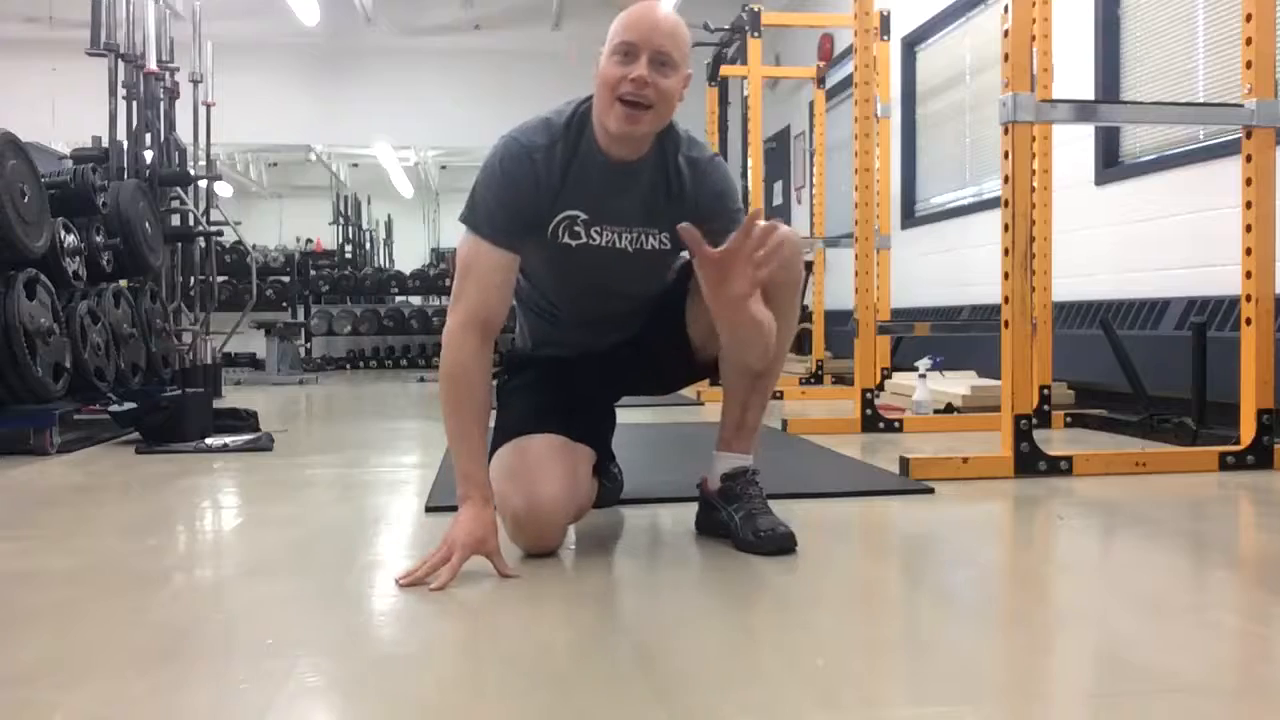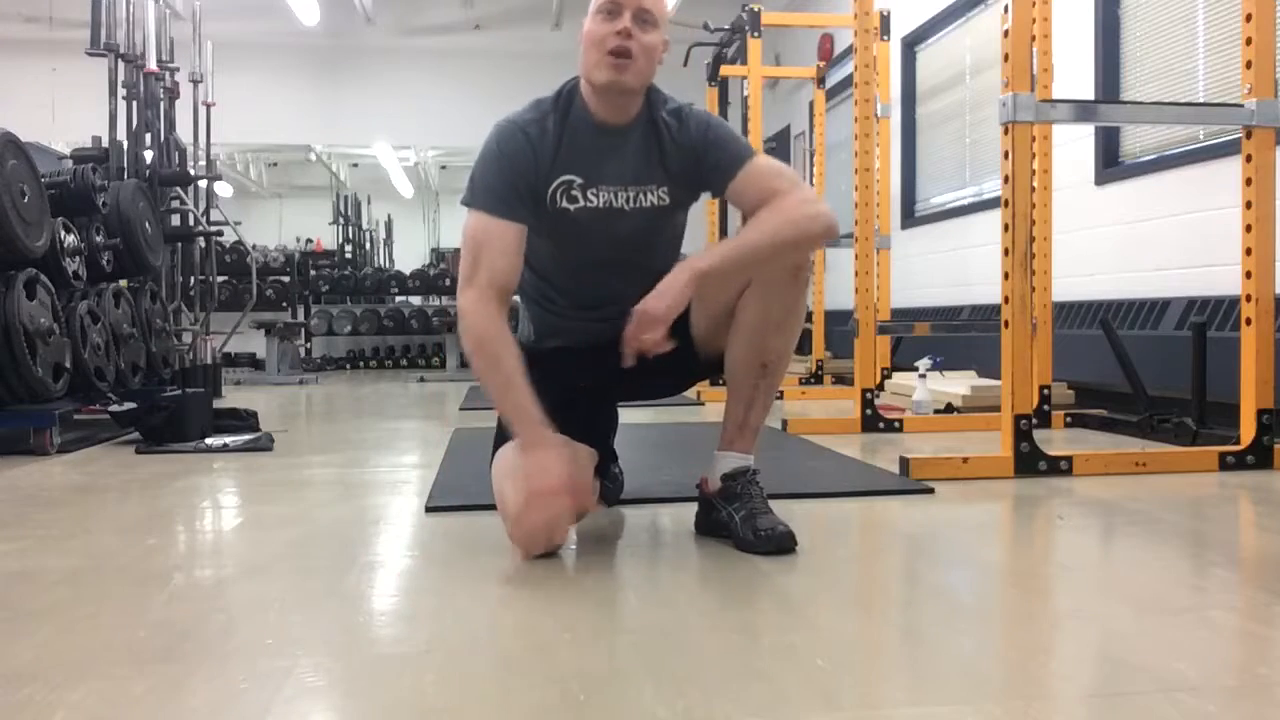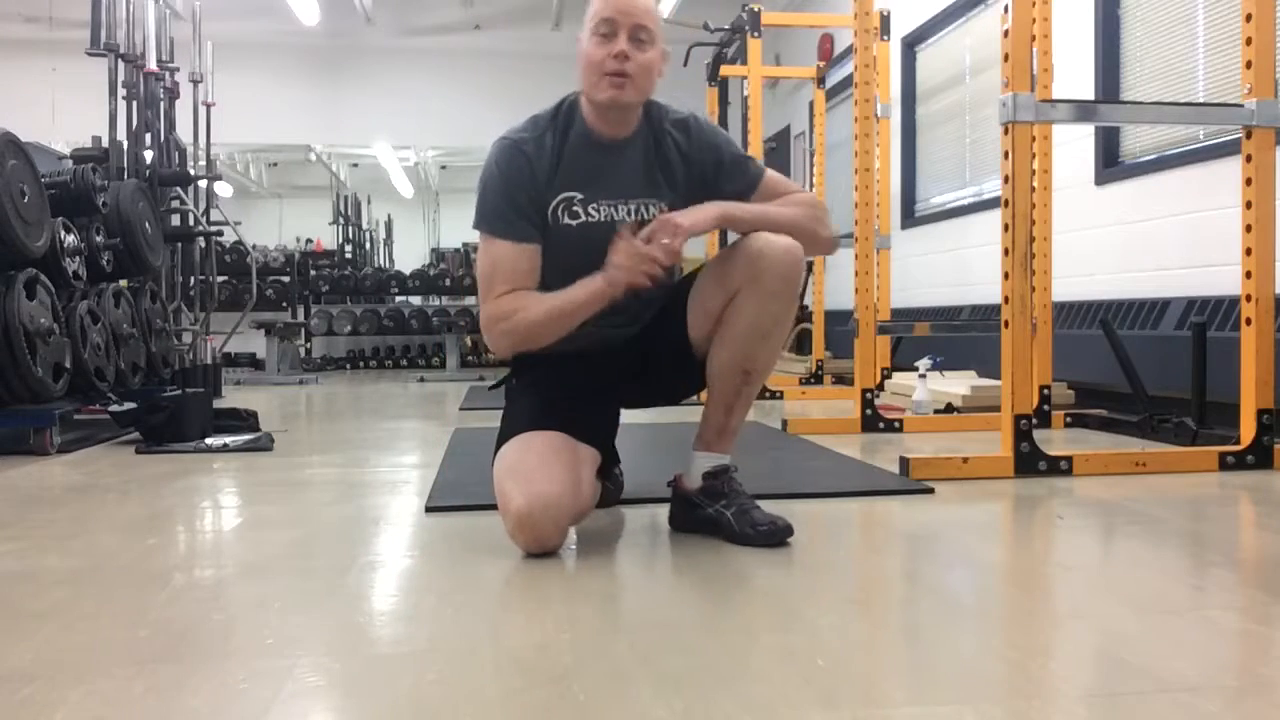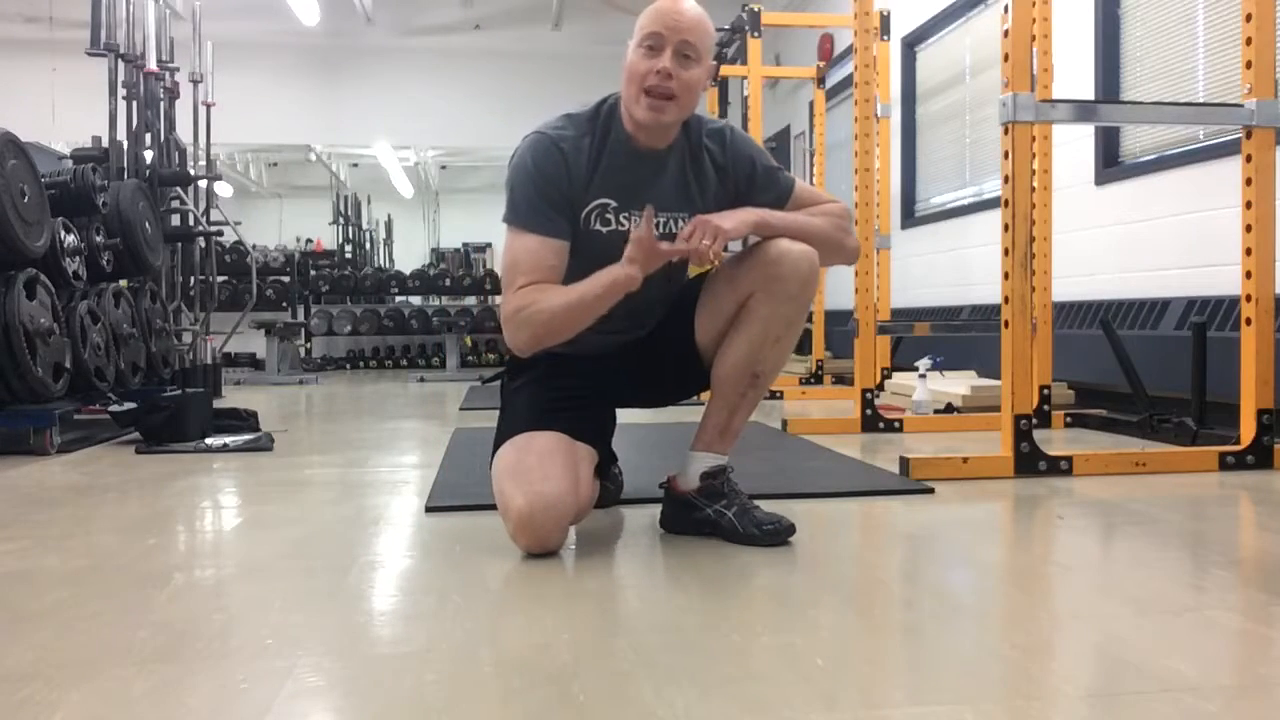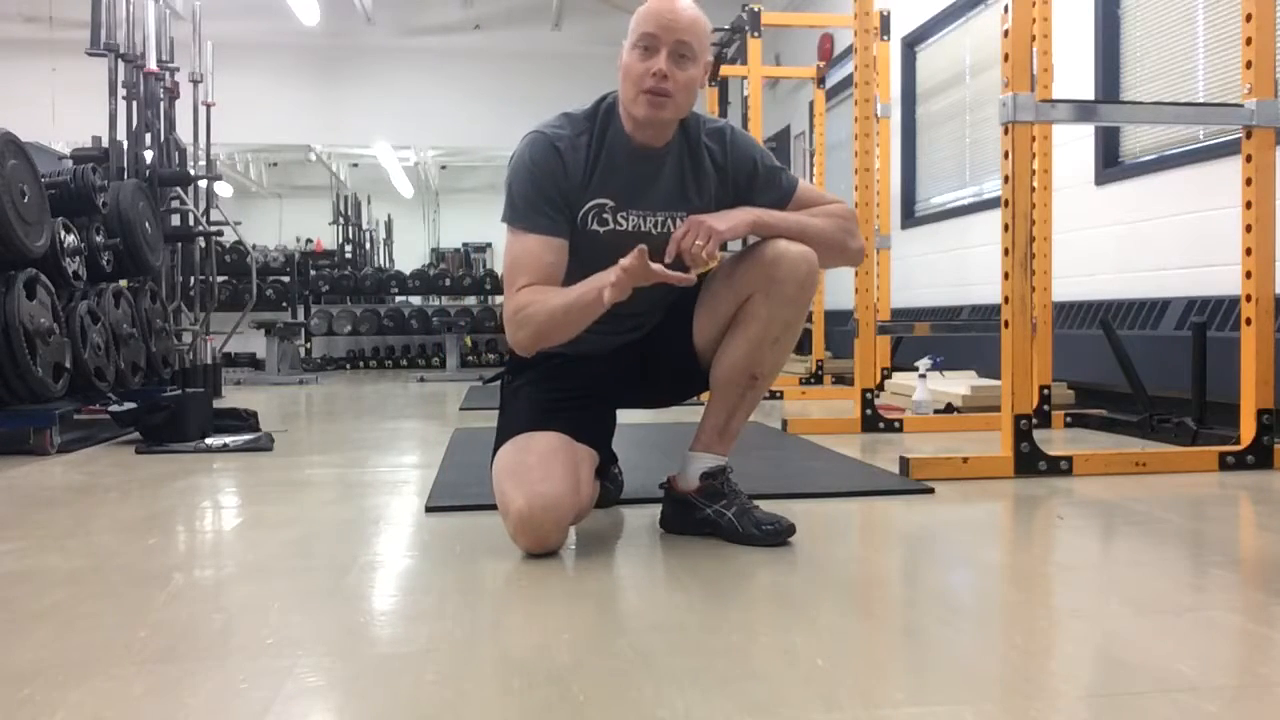
dt=0.5s
person 1, frame 1
left shoulder: (700, 174)
right shoulder: (526, 157)
left elbow: (754, 351)
right elbow: (470, 328)
left wrist: (731, 305)
right wrist: (475, 502)
left hip: (654, 333)
right hip: (556, 357)
left knee: (777, 260)
right knee: (535, 523)
left ankle: (730, 482)
right ankle: (595, 470)
person 1, frame 2
left shoulder: (687, 131)
right shoulder: (522, 140)
left elbow: (813, 217)
right elbow: (479, 302)
left wrist: (687, 276)
right wrist: (536, 447)
left hip: (660, 330)
right hip: (559, 354)
left knee: (782, 248)
right knee: (536, 521)
left ankle: (730, 481)
right ankle: (591, 468)
person 1, frame 3
left shoulder: (689, 141)
right shoulder: (521, 156)
left elbow: (820, 229)
right elbow: (501, 326)
left wrist: (715, 212)
right wrist: (604, 282)
left hip: (659, 333)
right hip: (560, 359)
left knee: (776, 253)
right knee: (535, 521)
left ankle: (704, 482)
right ankle: (594, 470)
person 1, frame 4
left shoulder: (722, 151)
right shoulder: (552, 153)
left elbow: (843, 234)
right elbow: (521, 329)
left wrist: (751, 218)
right wrist: (625, 272)
left hip: (664, 340)
right hip: (565, 360)
left knee: (792, 262)
right knee: (536, 520)
left ankle: (701, 483)
right ankle: (593, 471)
person 1, frame 5
left shoulder: (722, 150)
right shoulder: (551, 152)
left elbow: (848, 236)
right elbow: (524, 328)
left wrist: (747, 217)
right wrist: (611, 284)
left hip: (664, 340)
right hip: (566, 358)
left knee: (790, 263)
right knee: (537, 520)
left ankle: (700, 483)
right ankle: (593, 470)
